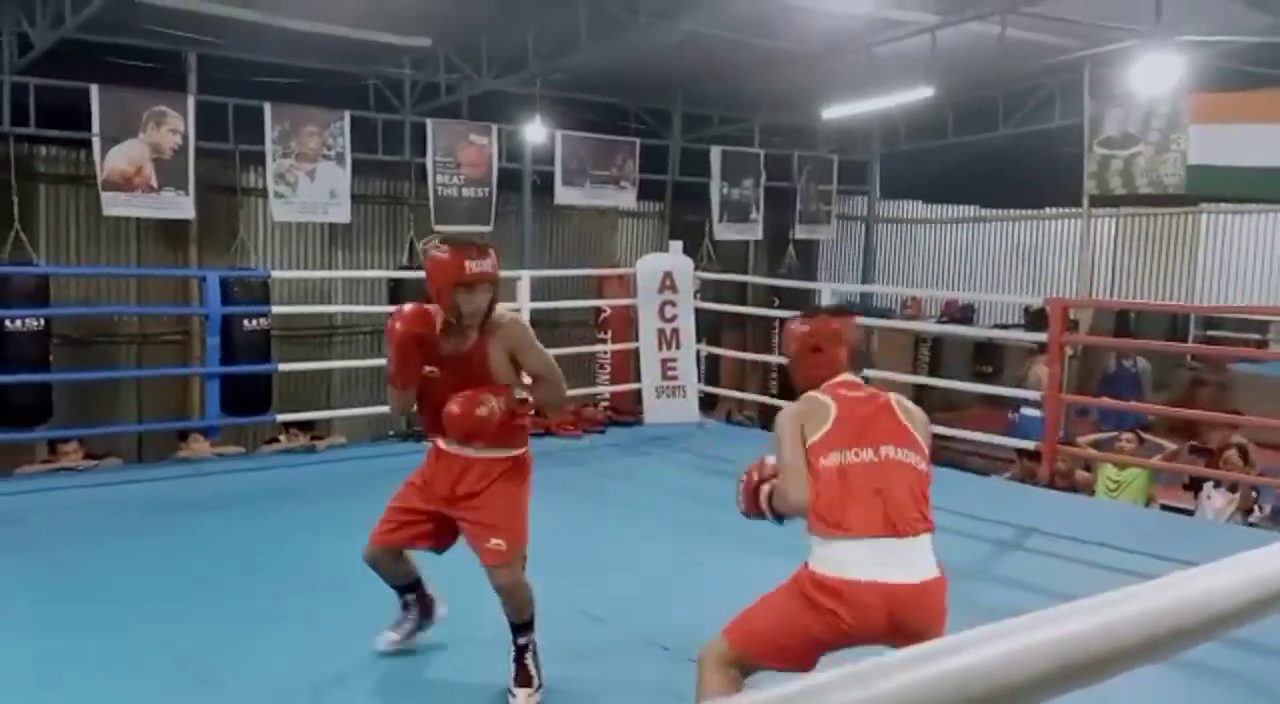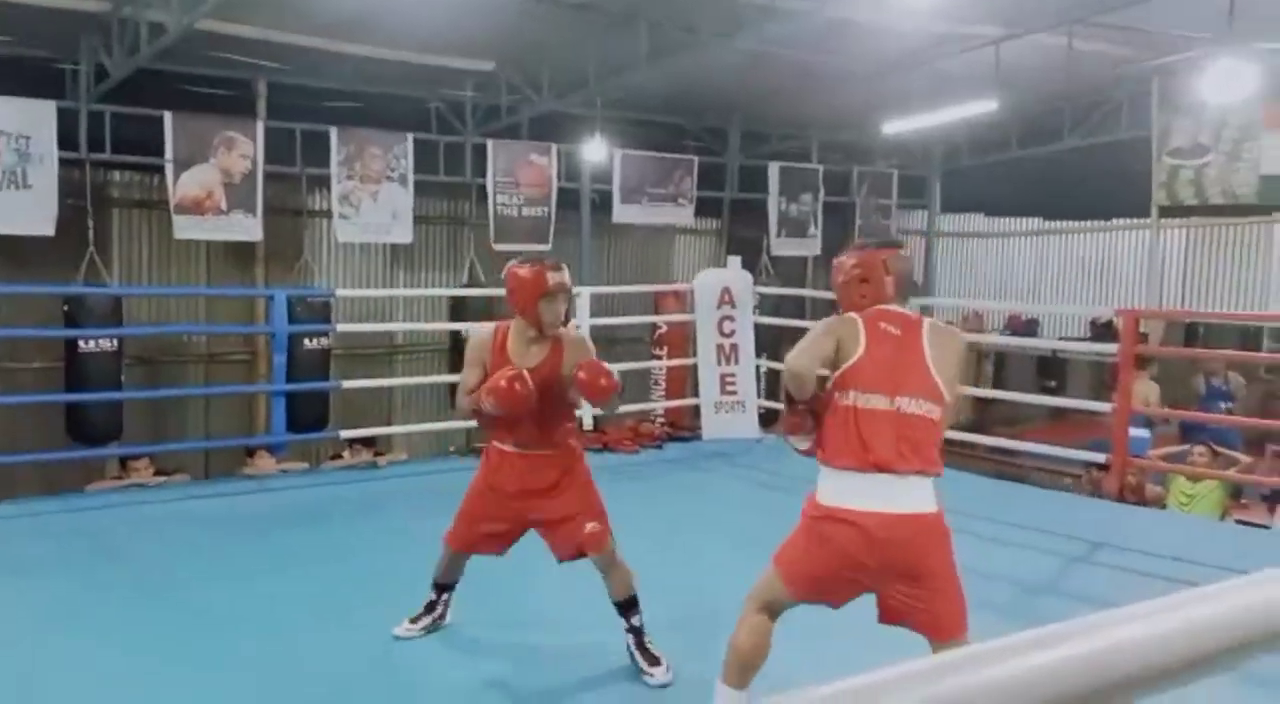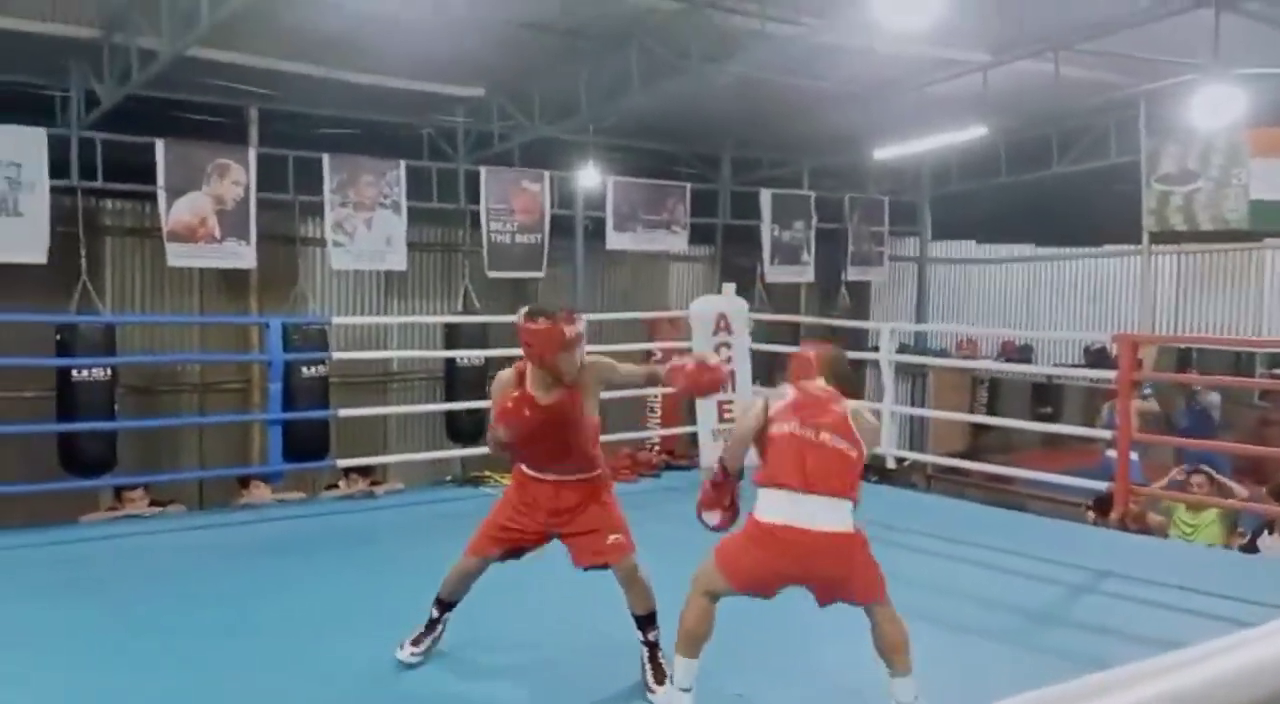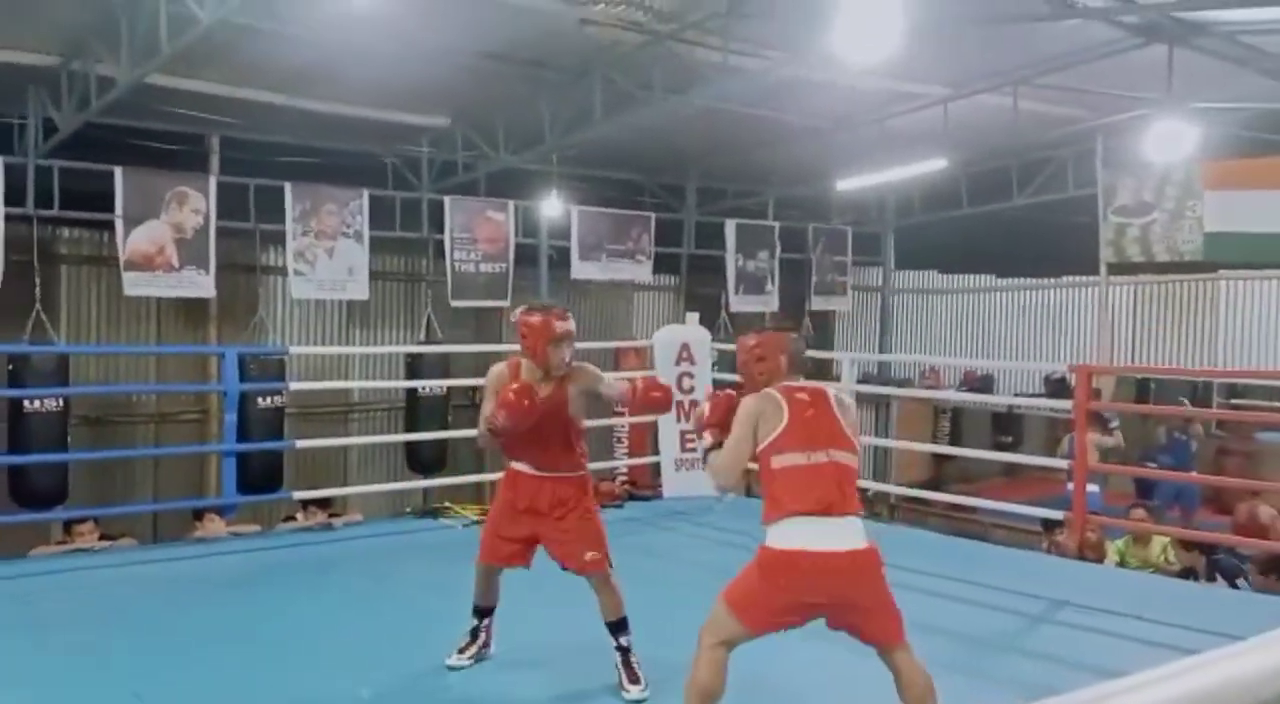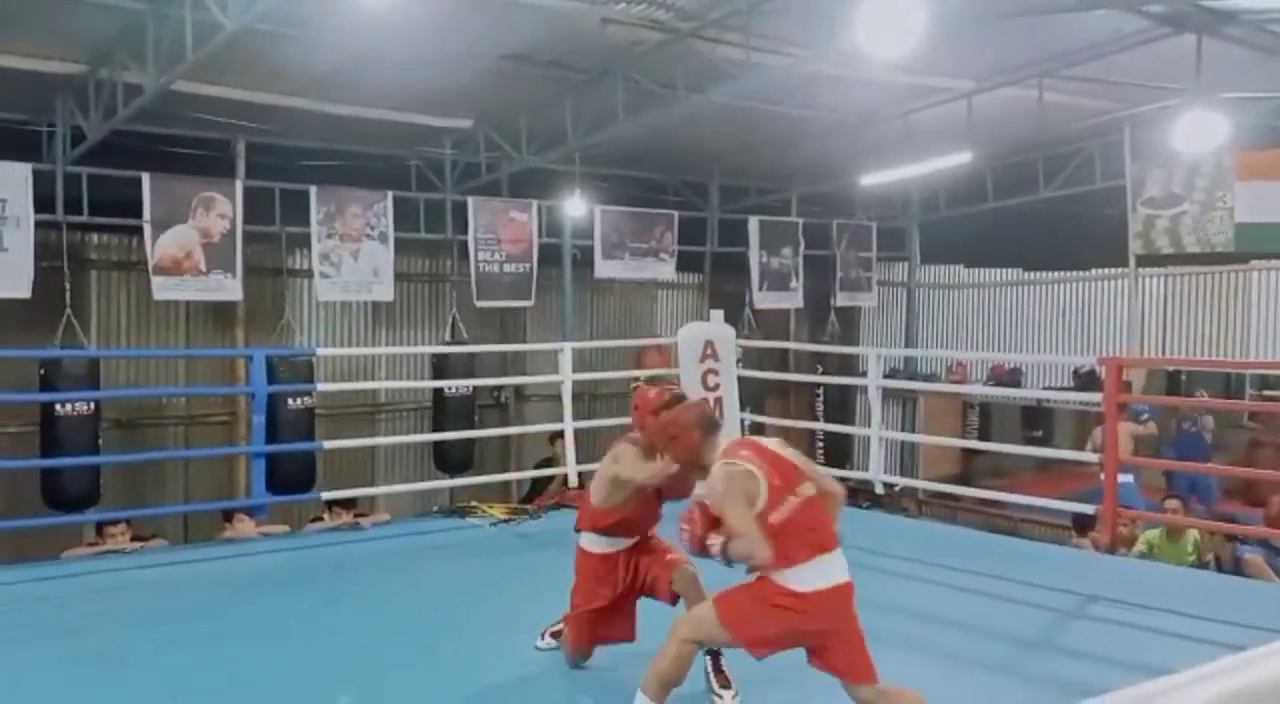
dt=1s
person 1, frame 1
left shoulder: (509, 329)
right shoulder: (421, 331)
left elbow: (556, 393)
right elbow: (400, 407)
left wrist: (506, 403)
right wrist: (402, 359)
left hip: (500, 467)
right hip: (444, 461)
left knee: (505, 573)
right knee: (379, 551)
left ankle: (524, 655)
right ankle: (418, 606)
person 1, frame 2
left shoulder: (574, 343)
right shoulder: (485, 341)
left elbow: (600, 396)
right elbow: (464, 406)
left wrist: (604, 391)
right wrist: (485, 403)
left hip: (558, 466)
right hip: (503, 461)
left knee: (604, 551)
right knee: (456, 544)
left ankle: (637, 638)
right ankle: (437, 606)
person 1, frame 3
left shoulder: (591, 370)
right shoulder: (508, 382)
left elbow: (641, 374)
right elbow: (496, 446)
left wrist: (679, 374)
right wrist: (503, 435)
left hip: (587, 487)
right hip: (532, 487)
left knee: (628, 569)
right knee: (472, 562)
left ankle: (652, 655)
right ankle: (433, 624)
person 1, frame 4
left shoulder: (581, 376)
right shoulder: (501, 376)
left elbow: (625, 394)
right elbow: (484, 439)
left wrist: (644, 395)
right wrist: (497, 425)
left hip: (569, 488)
right hip: (519, 483)
left knee: (599, 572)
right knee: (488, 565)
left ankle: (625, 656)
right ankle: (480, 634)
person 1, frame 5
left shoulder: (663, 455)
right shoulder: (627, 451)
right elbow: (646, 476)
left hip: (639, 544)
right hip: (602, 556)
left knee: (686, 578)
right knee: (576, 656)
left ankle: (714, 661)
right ankle: (567, 626)
person 2, frame 1
left shoulder: (801, 412)
right shoulder: (911, 413)
left elbow: (795, 498)
left wrist: (767, 497)
left hip: (839, 585)
right hip: (922, 587)
left knee: (719, 661)
person 2, frame 2
left shoulder: (839, 330)
right shoulder: (949, 342)
left elbow: (796, 367)
right elbow: (934, 422)
left wrist: (801, 406)
left hip: (839, 518)
right hip: (916, 522)
left knee: (760, 607)
right knee: (953, 647)
person 2, frame 3
left shoulder: (781, 400)
right shoulder: (864, 421)
left elbow: (740, 436)
left wrist: (721, 480)
left hip: (775, 531)
right hip: (839, 537)
left knee: (703, 588)
right knee: (879, 606)
person 2, frame 4
left shoulder: (757, 406)
right shoulder: (842, 404)
left elbow: (727, 480)
left wrist: (711, 436)
left hip: (789, 558)
right hip: (853, 554)
left knee: (714, 641)
right knee: (897, 651)
person 2, frame 5
left shoulder: (722, 481)
right shoulder: (770, 446)
left elbow: (760, 555)
right elbow: (836, 494)
left wrist: (716, 544)
left hip: (793, 597)
right hip: (836, 588)
left knee: (685, 631)
